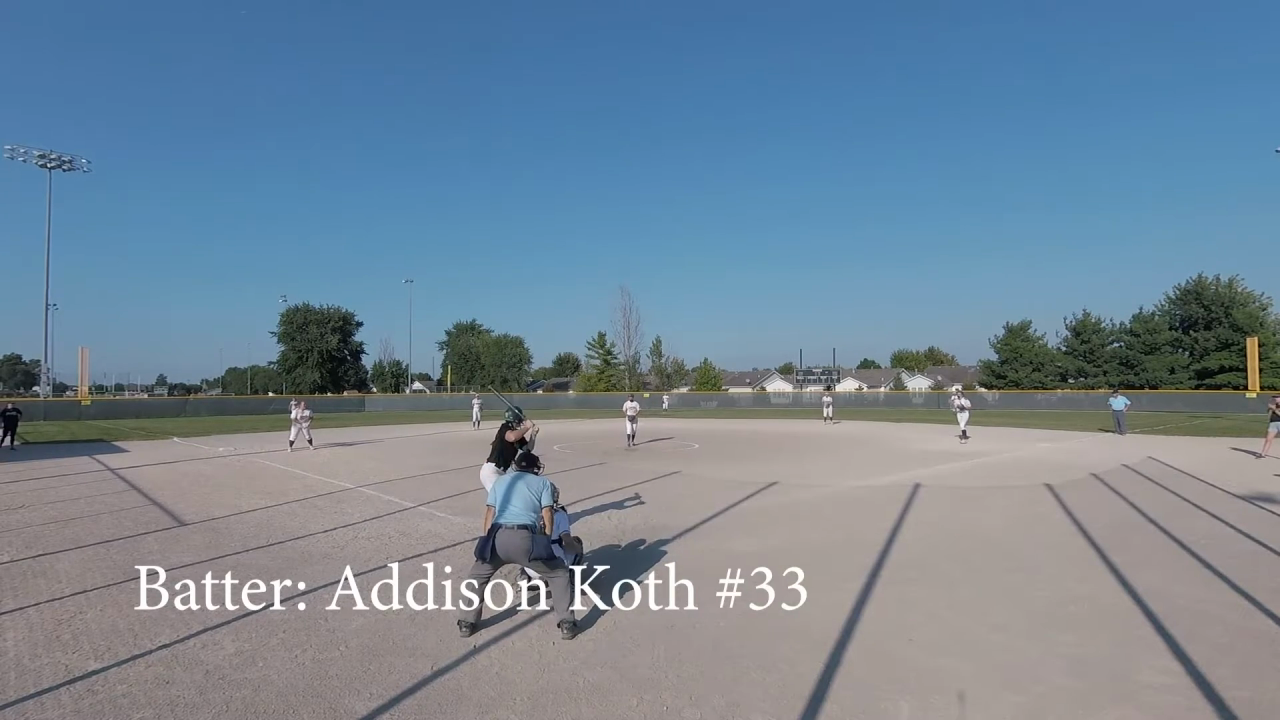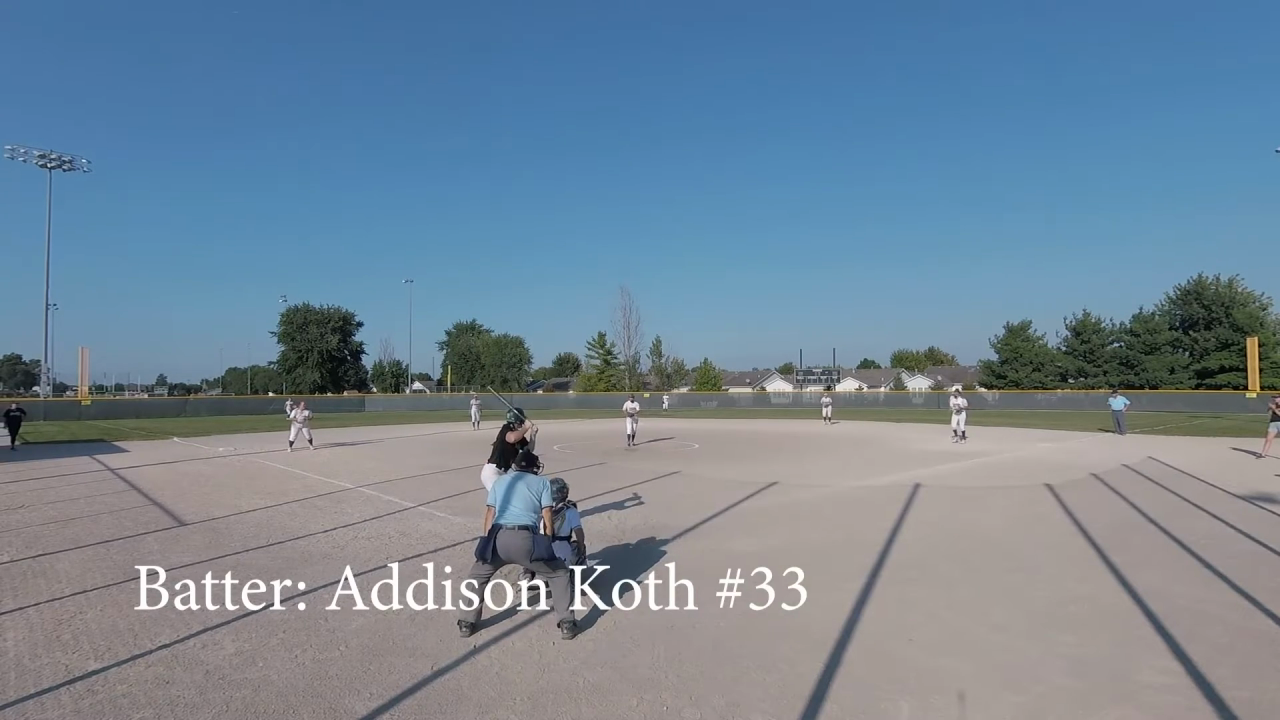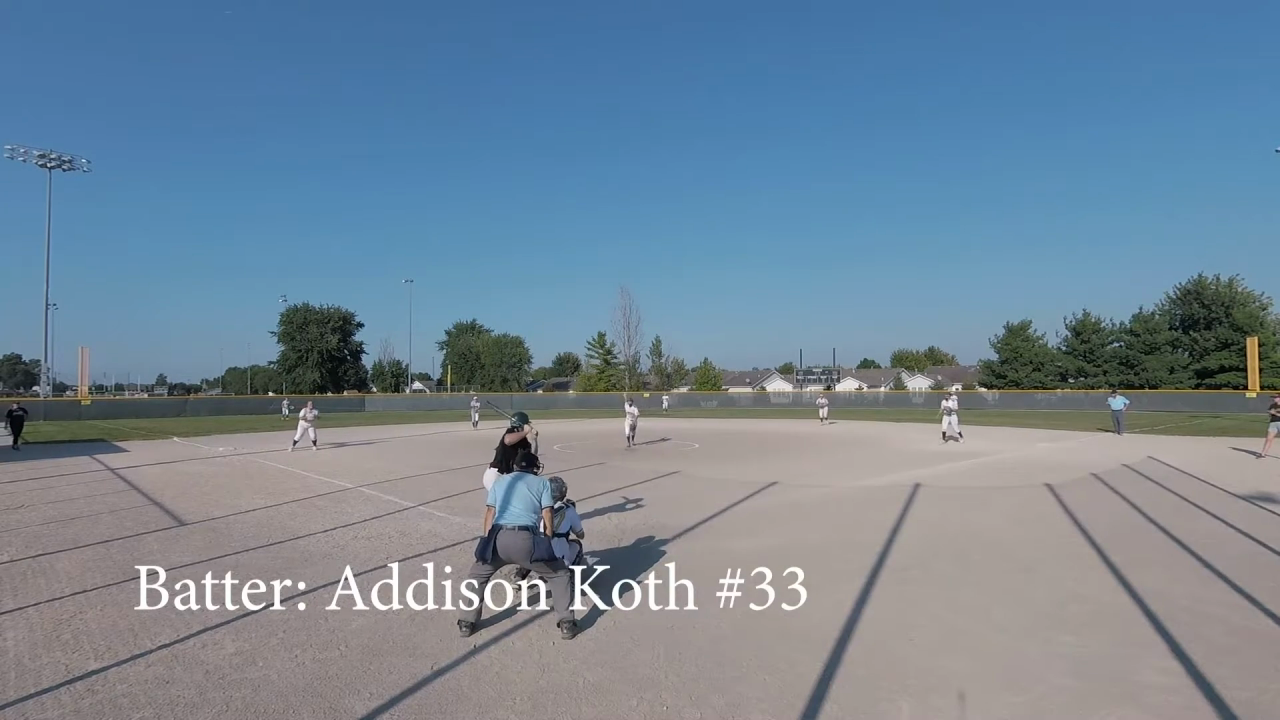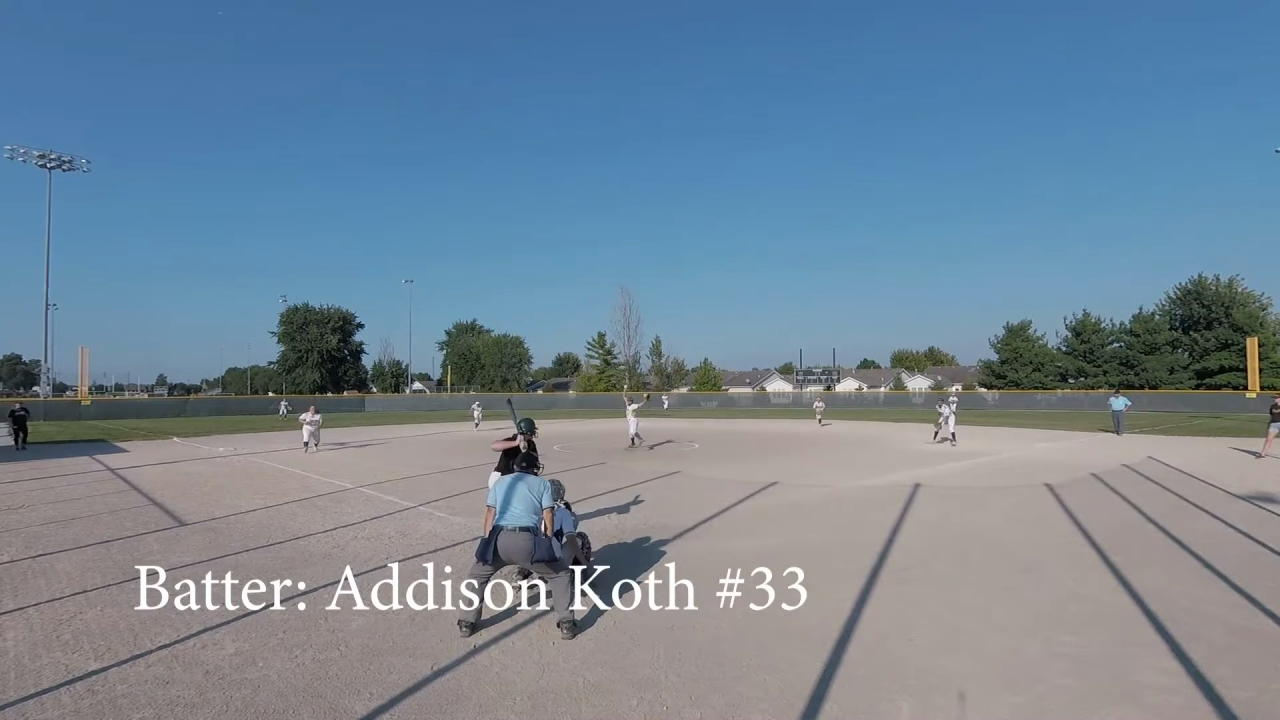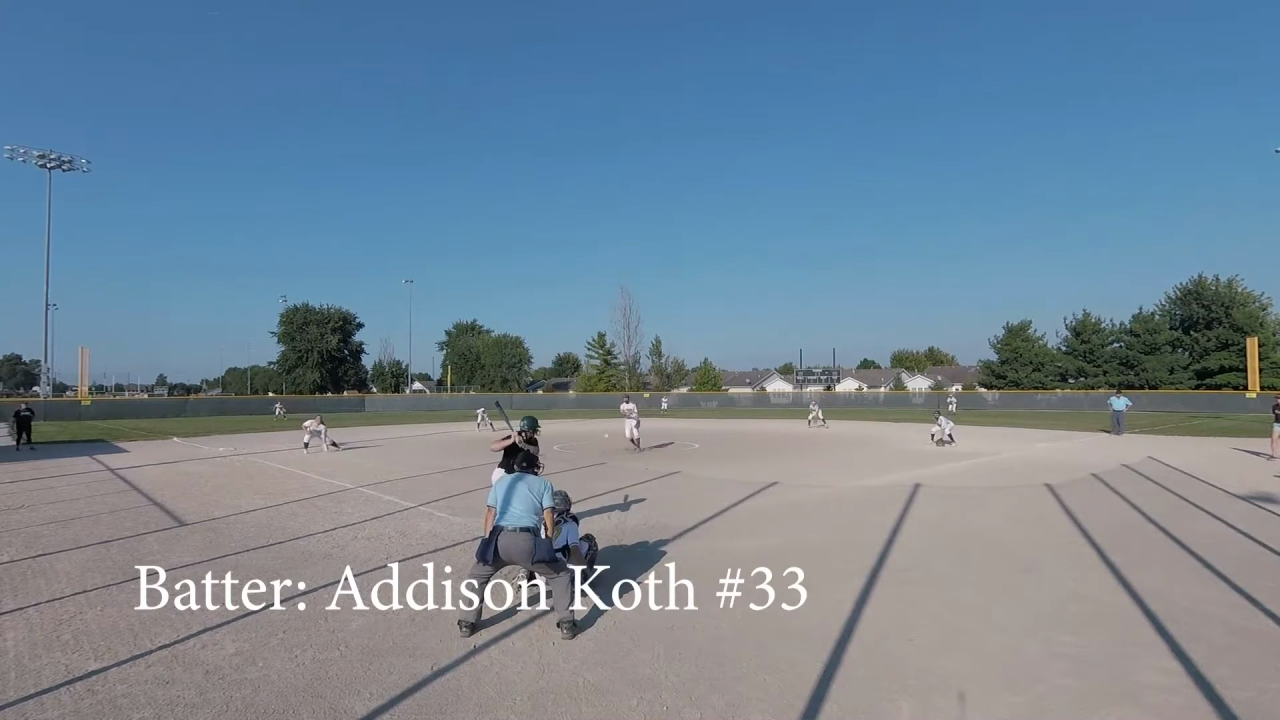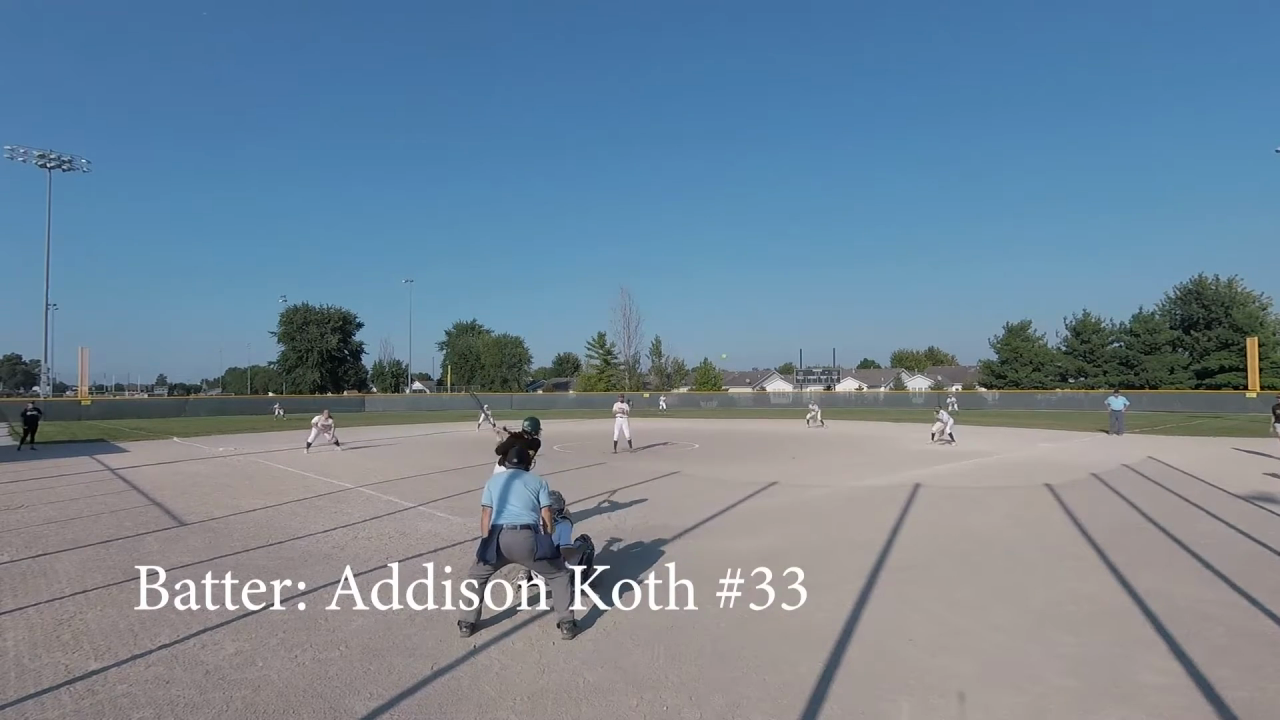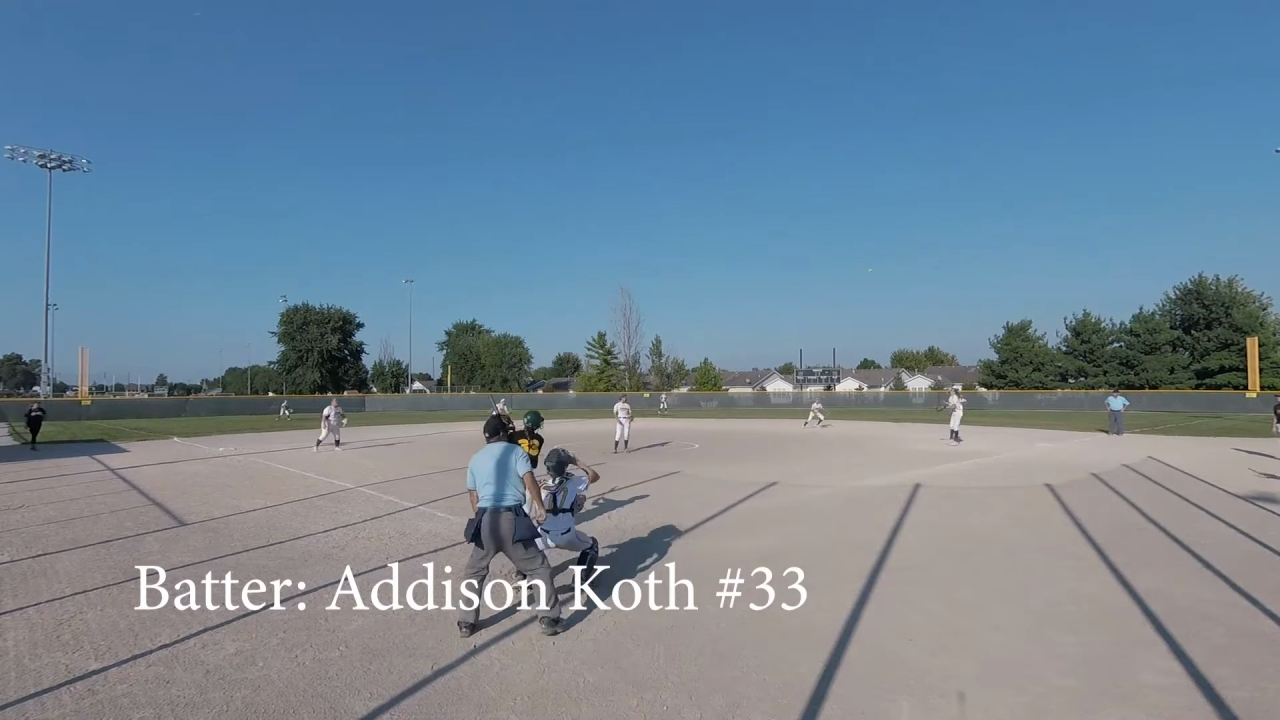
dt=0.4s
person 1, frame 1
left shoulder: (500, 481)
right shoulder: (542, 482)
left elbow: (490, 512)
right elbow: (547, 515)
left wrist: (487, 542)
right wrist: (546, 544)
left hip: (498, 537)
right hip: (525, 538)
left knee: (477, 576)
right knee: (559, 573)
left ankle: (467, 623)
right ankle: (567, 623)
person 1, frame 2
left shoulder: (500, 481)
right shoulder: (542, 482)
left elbow: (490, 513)
right elbow: (547, 515)
left wrist: (487, 542)
left hip: (498, 537)
right hip: (526, 539)
left knee: (478, 576)
right knee: (560, 574)
left ankle: (467, 623)
right ankle: (567, 624)
person 1, frame 3
left shoulder: (500, 481)
right shoulder: (542, 483)
left elbow: (490, 513)
right elbow: (547, 516)
left wrist: (487, 543)
right wrist: (547, 545)
left hip: (498, 538)
right hip: (526, 539)
left knee: (477, 576)
right knee: (560, 574)
left ankle: (467, 623)
right ankle: (566, 623)
person 1, frame 4
left shoulder: (500, 482)
right shoulder: (543, 484)
left elbow: (490, 514)
right elbow: (548, 517)
left wrist: (487, 544)
left hip: (499, 539)
right hip: (527, 540)
left knee: (477, 576)
right knee: (560, 574)
left ankle: (467, 623)
right ankle: (566, 624)
person 1, frame 5
left shoulder: (501, 482)
right shoulder: (543, 484)
left elbow: (490, 514)
right elbow: (548, 517)
left wrist: (488, 544)
right wrist: (548, 547)
left hip: (500, 539)
right hip: (527, 541)
left knee: (477, 576)
right knee: (561, 574)
left ankle: (467, 623)
right ankle: (566, 624)
person 1, frame 6
left shoulder: (494, 480)
right shoulder: (538, 481)
left elbow: (486, 514)
right elbow: (546, 516)
left wrist: (487, 543)
left hip: (498, 537)
right hip: (527, 538)
left knee: (477, 576)
right knee: (560, 574)
left ankle: (467, 623)
right ankle: (566, 623)
person 1, frame 7
left shoulder: (476, 459)
right shoulder: (516, 452)
left elbow: (473, 496)
right elbow: (529, 480)
right wrist: (540, 507)
left hip: (486, 520)
right hip: (513, 518)
left knee: (475, 571)
right knee: (537, 567)
left ankle: (468, 622)
right ankle: (548, 618)
